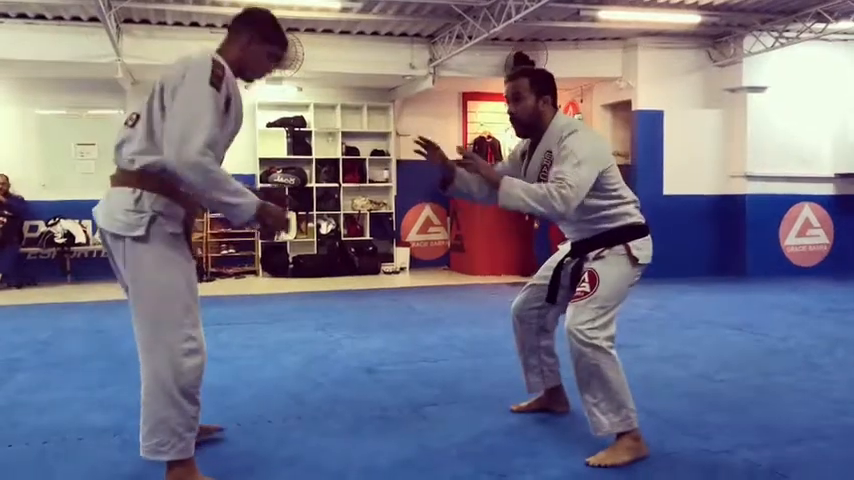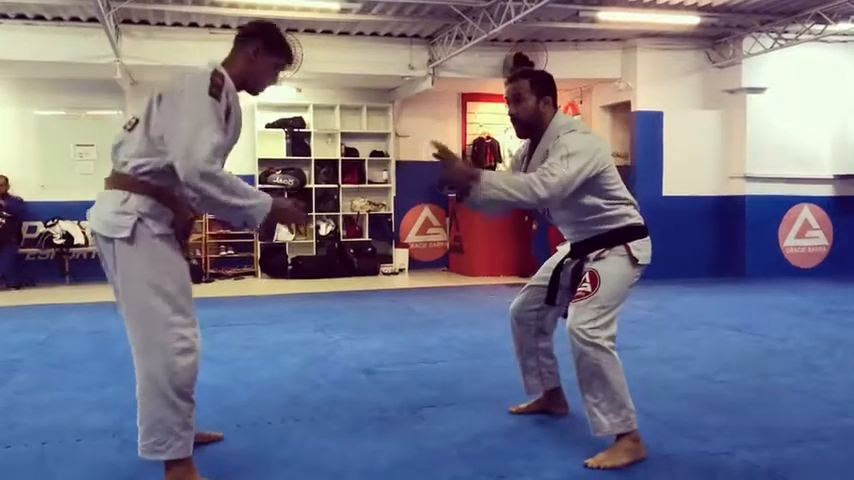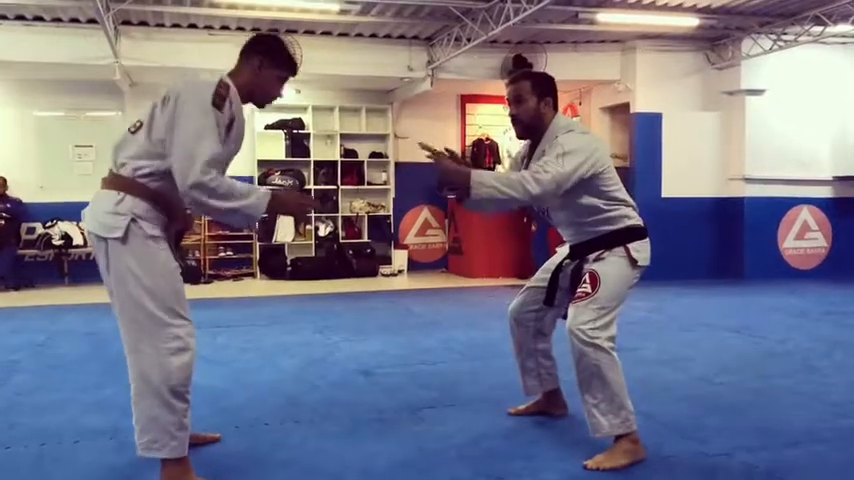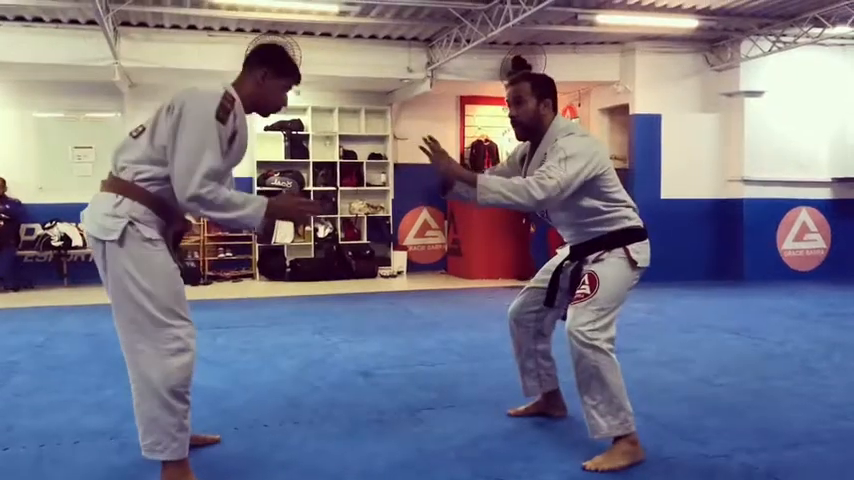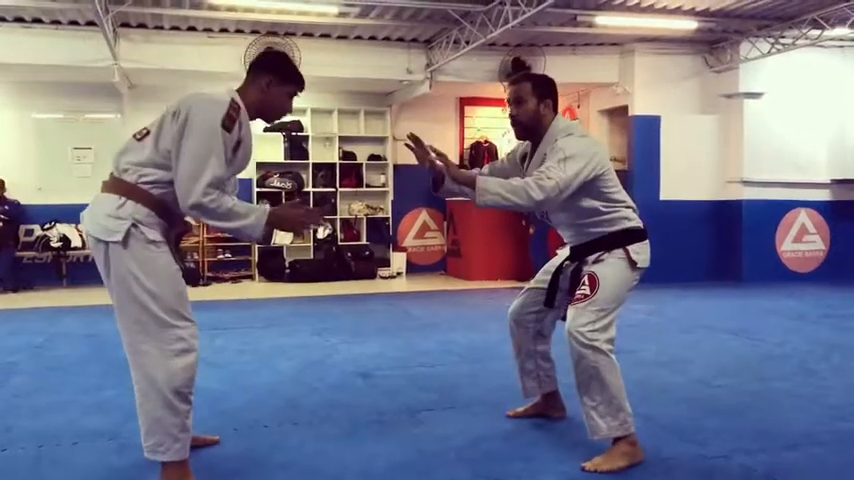
dt=0.1s
person 1, frame 1
left shoulder: (215, 84)
right shoulder: (205, 73)
right elbow: (191, 161)
left wrist: (246, 208)
right wrist: (254, 209)
left hip: (146, 212)
right hip: (141, 214)
left knee: (166, 335)
right knee: (176, 340)
left ankle: (176, 425)
person 1, frame 2
left shoulder: (215, 92)
right shoulder: (206, 84)
left elbow: (194, 176)
right elbow: (198, 170)
left wrist: (256, 210)
right wrist: (268, 208)
left hip: (142, 215)
right hip: (133, 216)
left knee: (164, 335)
right knee: (169, 341)
left ankle: (172, 429)
person 1, frame 3
left shoulder: (226, 108)
right shoulder: (208, 94)
left elbow: (204, 184)
right elbow: (198, 180)
left wrist: (269, 205)
right wrist: (271, 201)
left hip: (138, 218)
right hip: (126, 218)
left knee: (159, 336)
right knee: (166, 340)
left ankle: (168, 431)
person 1, frame 4
left shoulder: (228, 116)
right shoulder: (211, 105)
left elbow: (207, 191)
right elbow: (197, 191)
left wrist: (268, 210)
right wrist: (268, 208)
left hip: (137, 221)
right hip: (125, 220)
left knee: (158, 337)
right knee: (166, 342)
left ankle: (168, 432)
person 1, frame 5
left shoulder: (230, 120)
right shoulder: (216, 112)
left elbow: (209, 196)
right elbow: (200, 198)
left wrist: (270, 217)
right wrist: (269, 218)
left hip: (133, 220)
right hip: (126, 222)
left knee: (157, 338)
right knee: (170, 343)
left ankle: (169, 433)
person 2, frame 1
left shoulder: (578, 141)
right shoulder: (530, 147)
left elbow: (559, 201)
right elbow: (488, 190)
left wrist: (497, 179)
right wrist: (451, 172)
left hip: (617, 245)
right hip: (580, 246)
left knee: (585, 329)
right knee: (528, 311)
left ankle: (628, 437)
right ankle: (551, 394)
person 2, frame 2
left shoulder: (576, 141)
right shoulder: (532, 148)
left elbow: (540, 190)
right elbow: (498, 200)
left wrist: (472, 177)
right wrist: (462, 179)
left hip: (617, 246)
right hip: (579, 246)
left knee: (586, 329)
right knee: (526, 312)
left ankle: (628, 438)
right ankle: (551, 395)
person 2, frame 3
left shoulder: (575, 143)
right shoulder: (532, 149)
left elbow: (531, 187)
right elbow: (502, 199)
left wrist: (465, 177)
right wrist: (460, 182)
left hip: (617, 248)
right hip: (579, 248)
left knee: (586, 330)
right knee: (525, 313)
left ankle: (628, 439)
right ankle: (550, 396)
person 2, frame 4
left shoulder: (575, 145)
right shoulder: (529, 151)
left elbow: (536, 191)
right elbow: (500, 184)
left wrist: (467, 178)
right wrist: (453, 177)
left hip: (617, 249)
right hip: (579, 249)
left knee: (585, 331)
right knee: (525, 314)
left ankle: (626, 440)
right ankle: (549, 397)
person 2, frame 5
left shoulder: (575, 146)
right shoulder: (529, 150)
left elbow: (538, 192)
right elbow: (487, 179)
left wrist: (465, 179)
right wrist: (440, 172)
left hip: (617, 249)
right hip: (578, 250)
left knee: (585, 332)
right knee: (526, 316)
left ankle: (625, 442)
right ankle: (548, 399)
